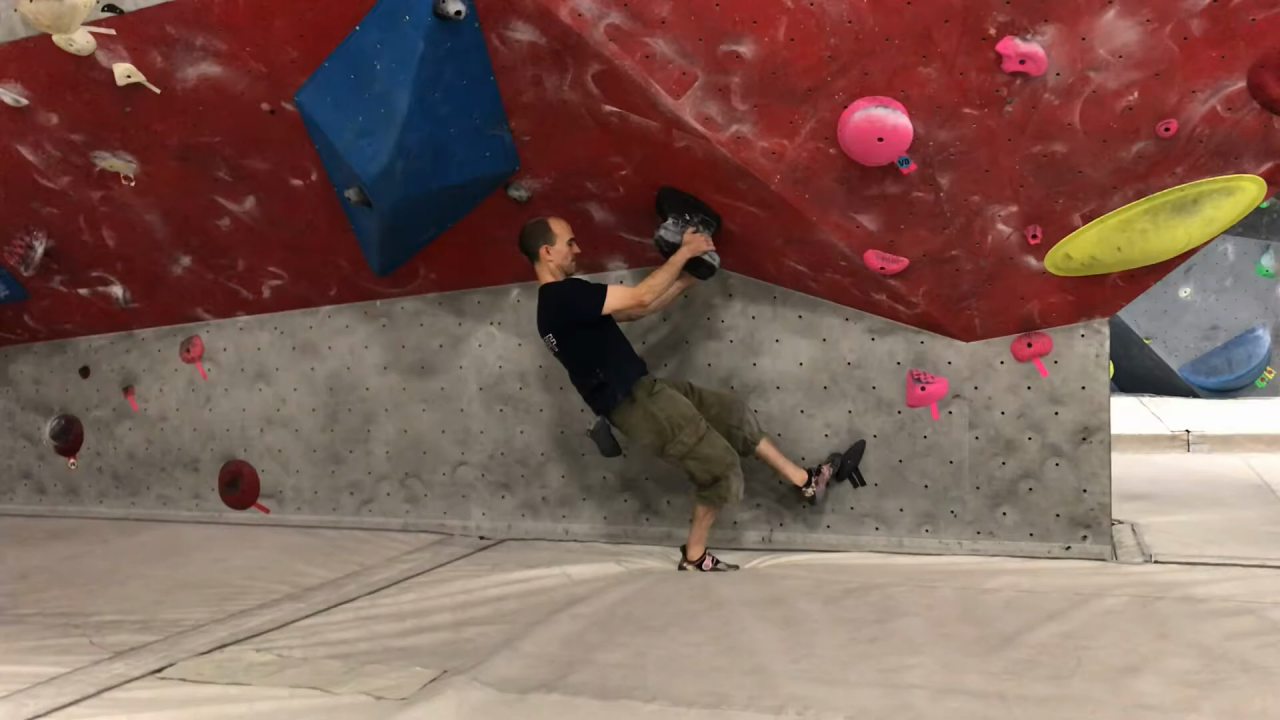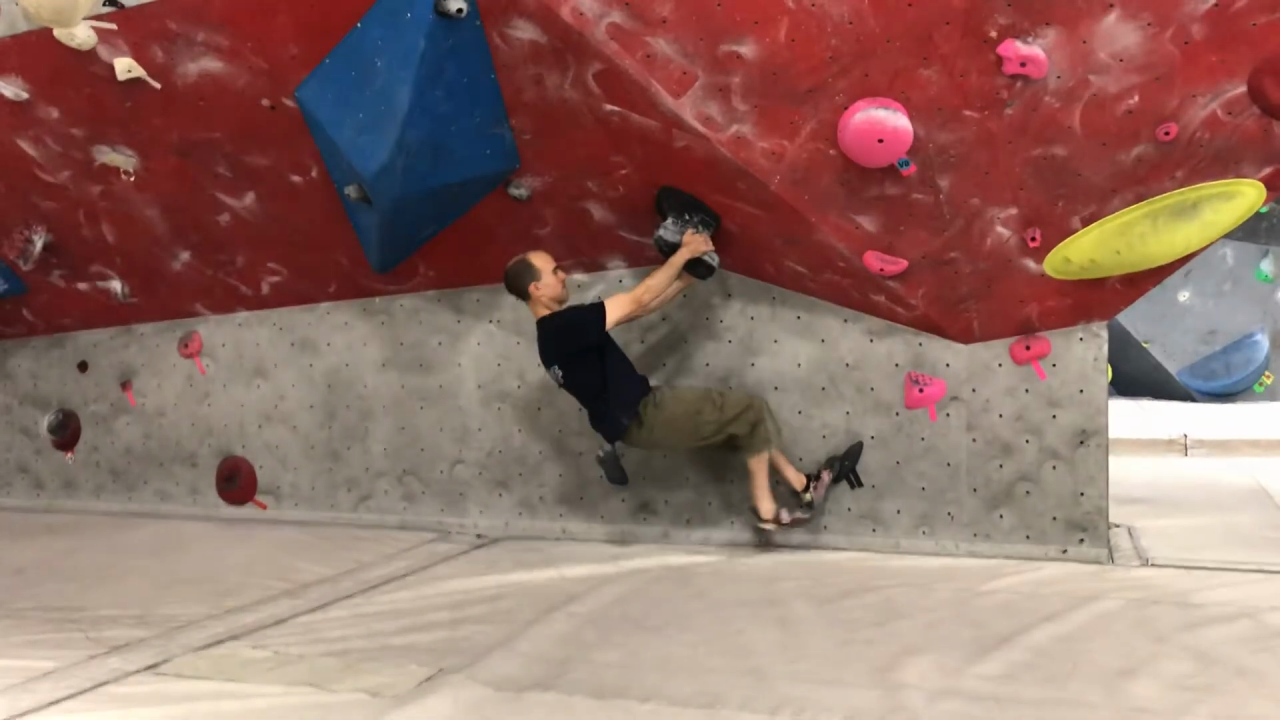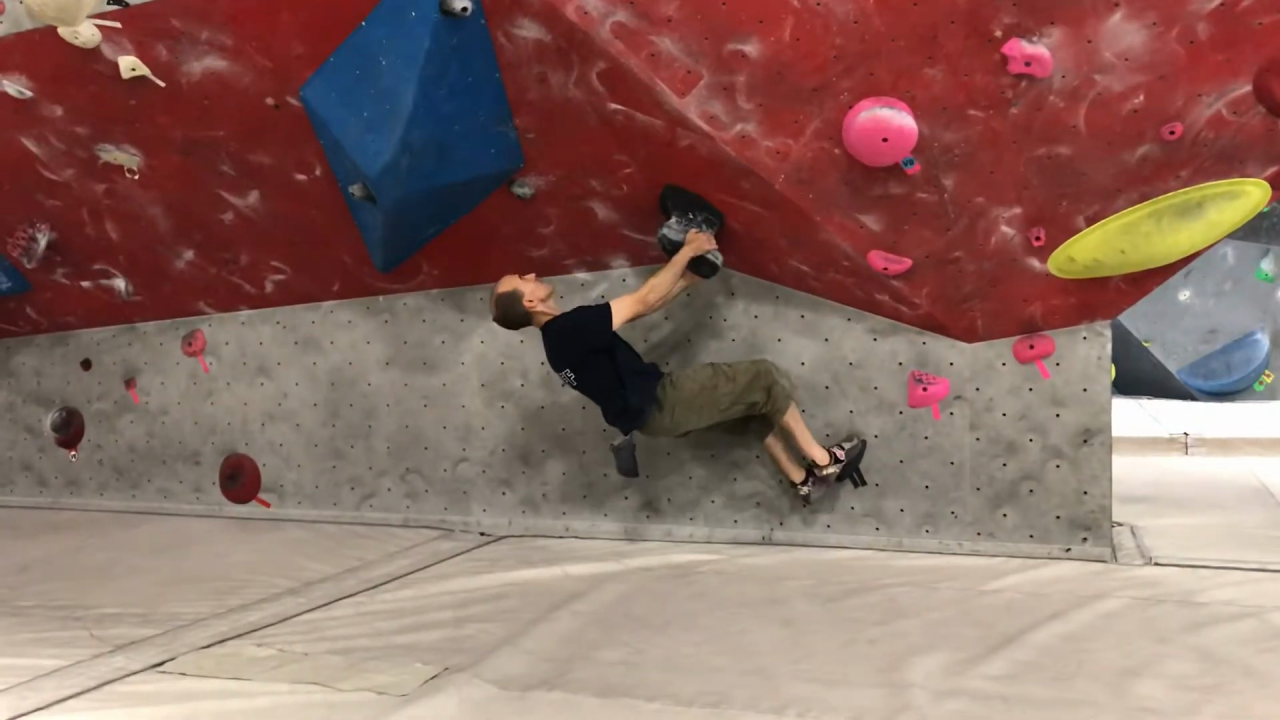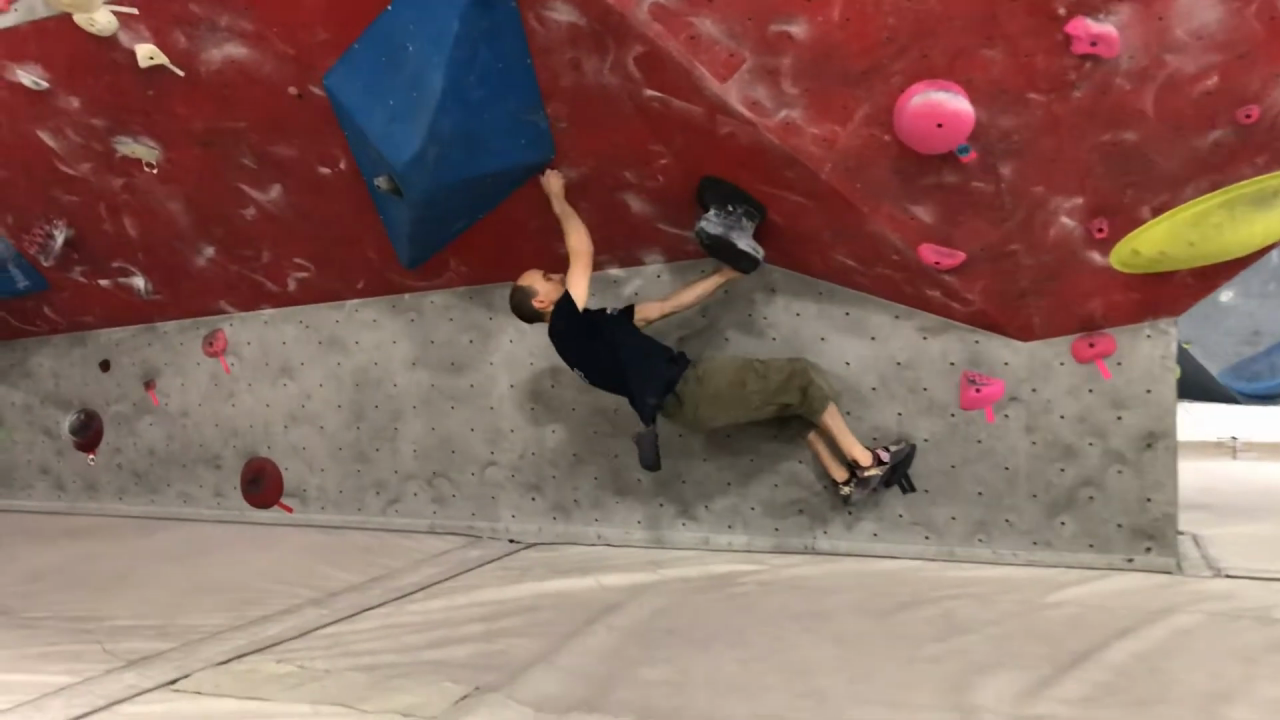
dt=0.7s
person 1, frame 1
left shoulder: (561, 302)
right shoulder: (564, 295)
left elbow: (634, 310)
right elbow: (641, 298)
left wrist: (688, 278)
right wrist: (685, 252)
left hip: (641, 389)
right hip: (634, 401)
left knee: (735, 415)
right knee: (721, 466)
left ankle: (806, 481)
right ankle: (694, 555)
person 1, frame 2
left shoulder: (559, 330)
right shoulder: (563, 328)
left elbow: (635, 307)
right elbow: (636, 303)
left wrist: (687, 276)
right wrist: (684, 253)
left hip: (638, 410)
right hip: (641, 418)
left knee: (739, 410)
right knee: (752, 410)
left ankle: (802, 485)
right ankle: (766, 509)
person 1, frame 3
left shoulder: (564, 334)
right shoulder: (570, 328)
left elbow: (637, 306)
right elbow: (644, 300)
left wrist: (689, 277)
right wrist: (689, 250)
left hip: (652, 410)
right hip: (659, 406)
left knee: (755, 400)
right knee: (764, 378)
left ankle: (801, 479)
right ankle: (821, 459)
person 1, frame 4
left shoulder: (588, 324)
right shoulder: (568, 326)
left elbow: (663, 307)
right elbow: (583, 252)
left wrist: (723, 276)
right wrist: (557, 198)
left hip: (685, 391)
right hip: (688, 395)
left knee: (793, 392)
right knee: (801, 377)
left ankle: (845, 478)
right ankle: (863, 459)
